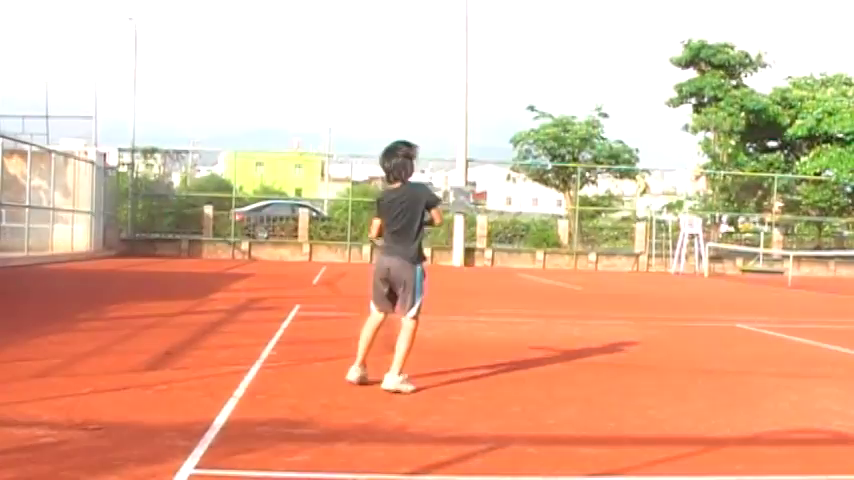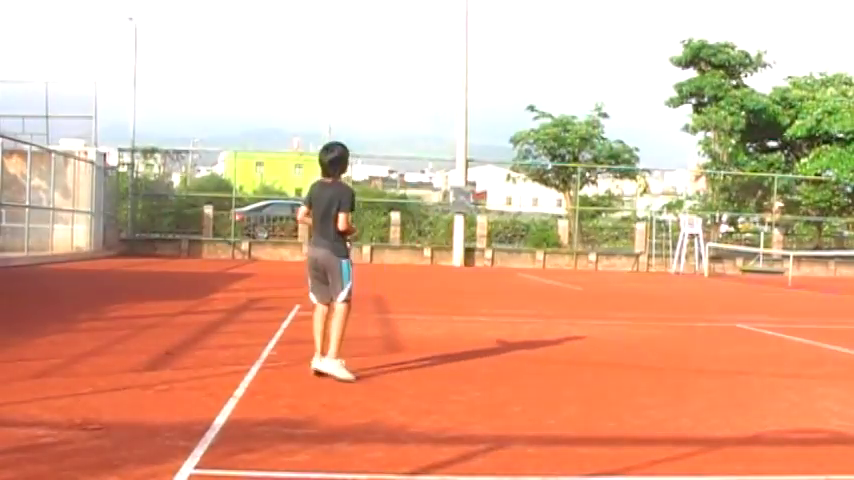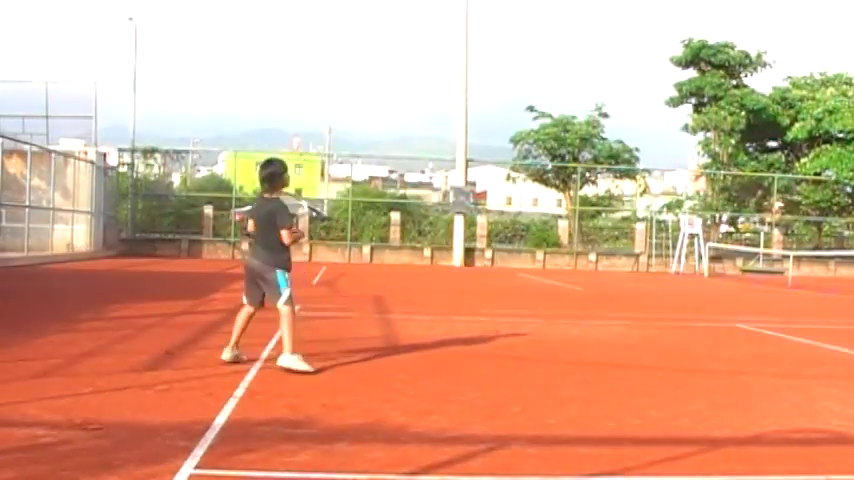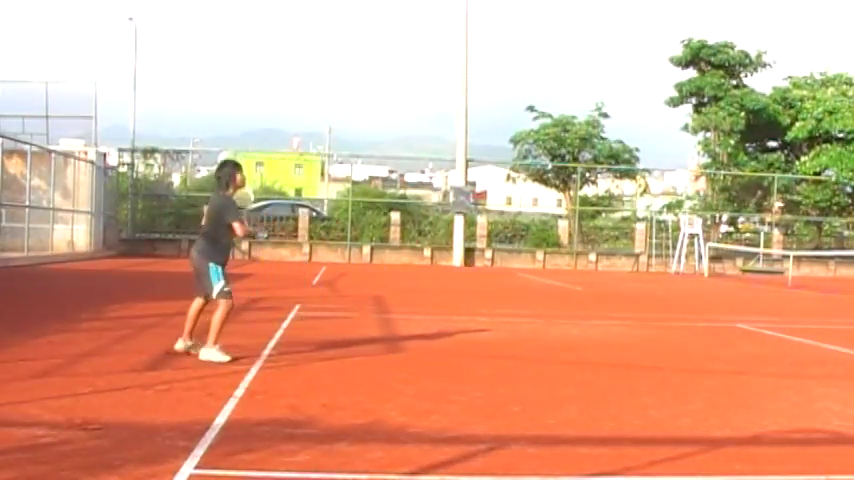
dt=0.4s
person 1, frame 1
left shoulder: (383, 196)
right shoulder: (420, 191)
left elbow: (374, 233)
right elbow: (438, 220)
left hip: (384, 261)
right hip: (408, 263)
left knee: (376, 315)
right knee: (409, 320)
left ankle: (358, 367)
right ankle: (394, 376)
person 1, frame 2
left shoulder: (315, 188)
right shoulder: (345, 192)
left elbow: (302, 216)
right elbow: (342, 226)
right wrist: (352, 231)
left hip: (315, 252)
right hip: (335, 255)
left knee: (321, 306)
right knee: (341, 307)
left ankle: (319, 357)
right ankle: (332, 359)
person 1, frame 3
left shoulder: (259, 202)
right shoulder: (280, 208)
right elbow: (288, 240)
right wrist: (299, 235)
left hip: (253, 261)
right hip: (272, 265)
left knee: (249, 307)
right knee: (287, 309)
left ankle: (231, 349)
right ankle: (288, 355)
person 1, frame 4
left shoulder: (216, 198)
right shoulder: (228, 203)
right elbow: (243, 232)
left wrist: (229, 229)
right wrist: (247, 229)
left hip: (200, 254)
right hip: (210, 259)
left knee: (201, 298)
right knee: (226, 302)
left ankle: (185, 340)
right ankle: (210, 348)
